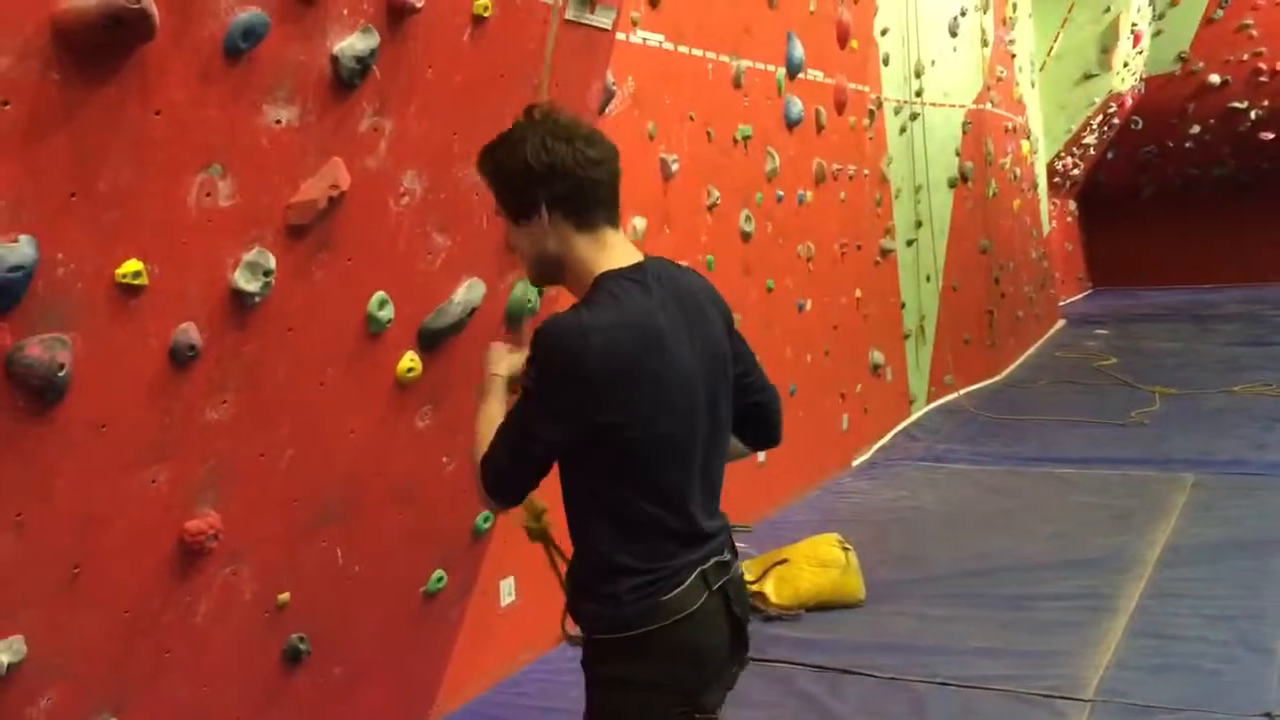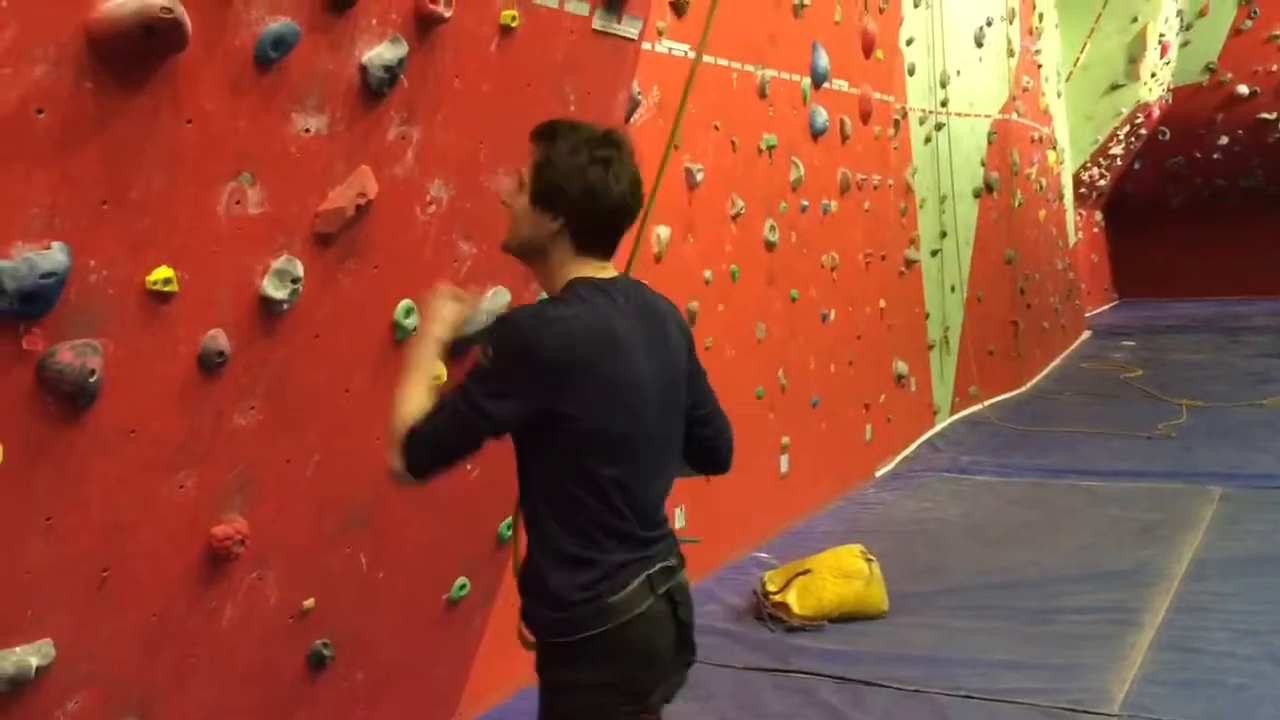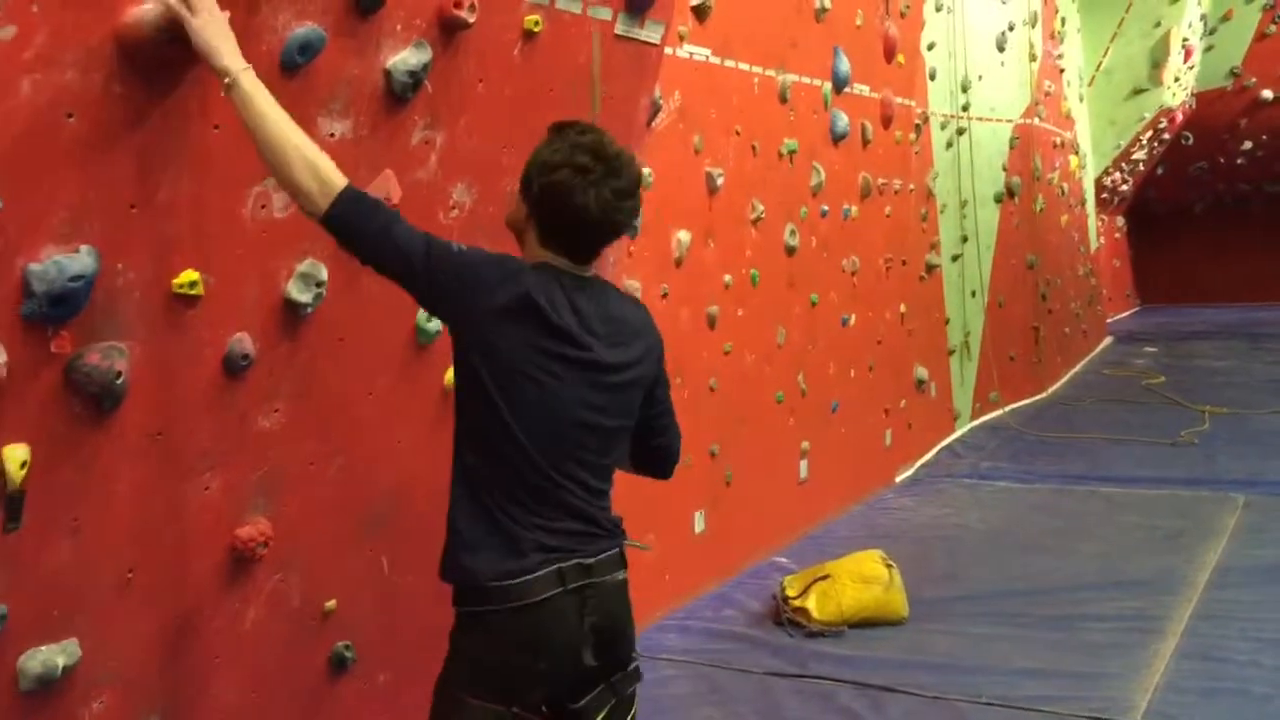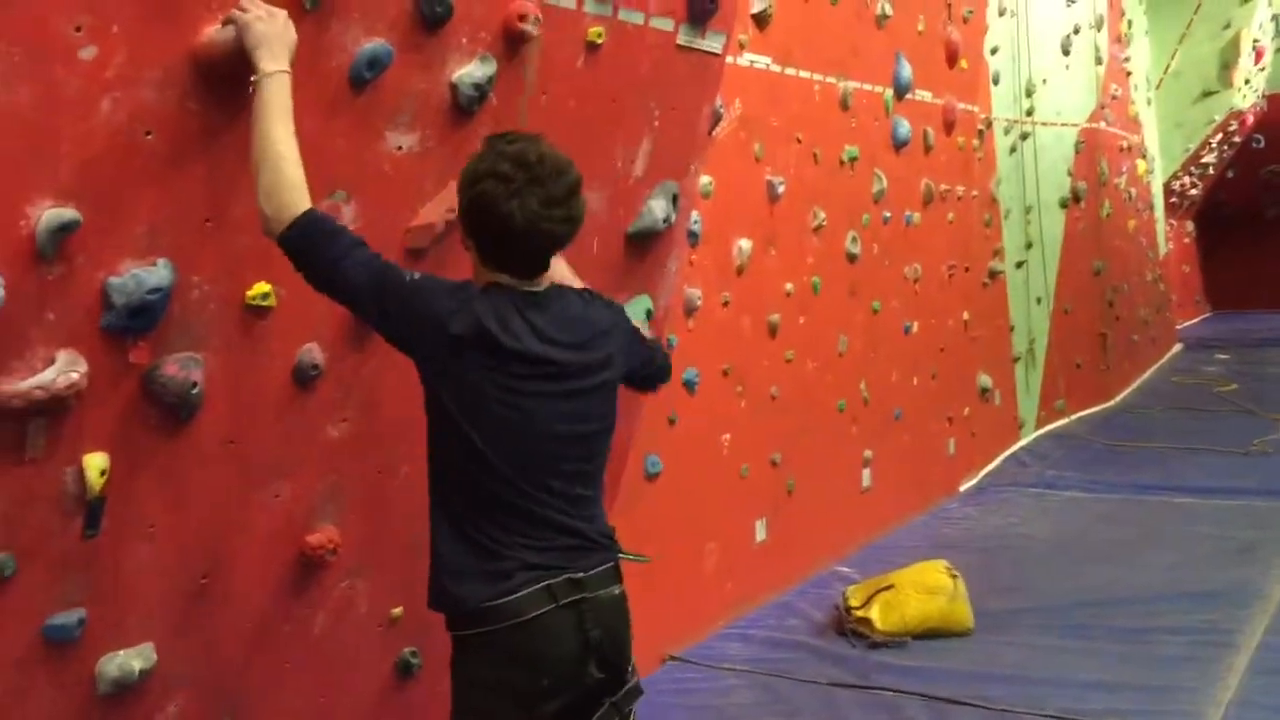
dt=0.5s
person 1, frame 1
left shoulder: (575, 340)
right shoulder: (694, 292)
left elbow: (501, 486)
right elbow: (762, 425)
left wrist: (497, 382)
left hip: (648, 631)
right hip: (714, 597)
person 1, frame 2
left shoulder: (537, 336)
right shoulder: (660, 316)
left elbow: (413, 455)
right elbow: (714, 451)
left wrist: (428, 344)
left hip: (600, 632)
right hip: (660, 606)
person 1, frame 3
left shoulder: (488, 293)
right shoulder: (636, 328)
left elbow: (322, 193)
right elbow: (660, 458)
left wrist: (230, 63)
left hip: (512, 612)
right hip: (604, 599)
person 1, frame 4
left shoulder: (446, 322)
right shoulder: (598, 326)
left elbow: (285, 212)
right elbow: (655, 362)
left wrist: (274, 67)
left hip: (509, 631)
right hip: (600, 610)
